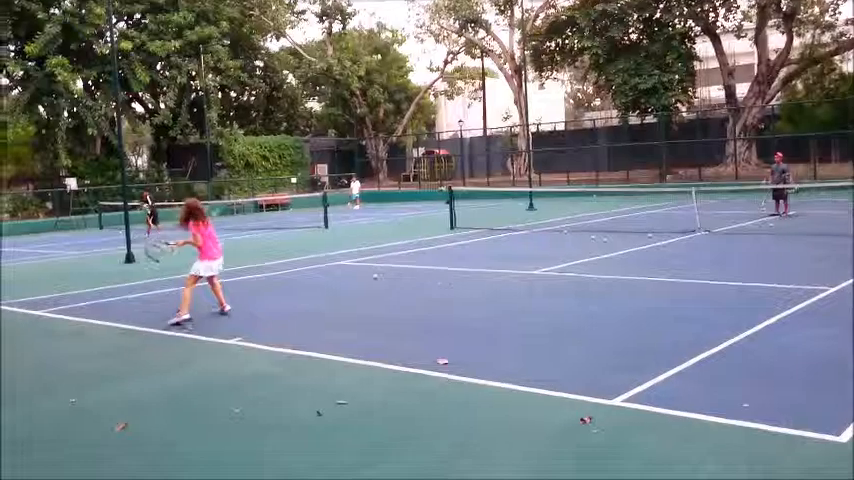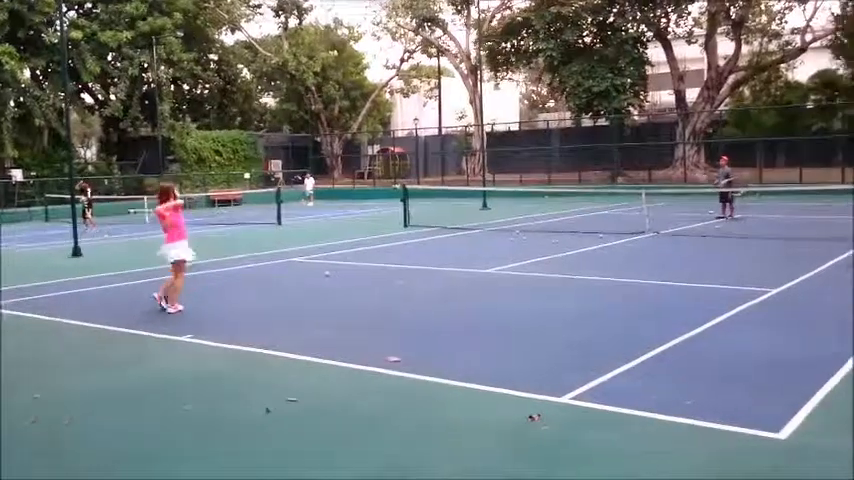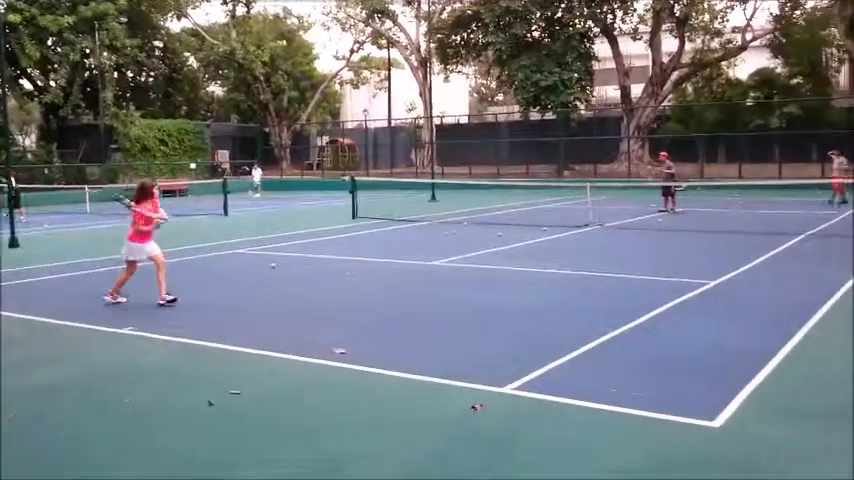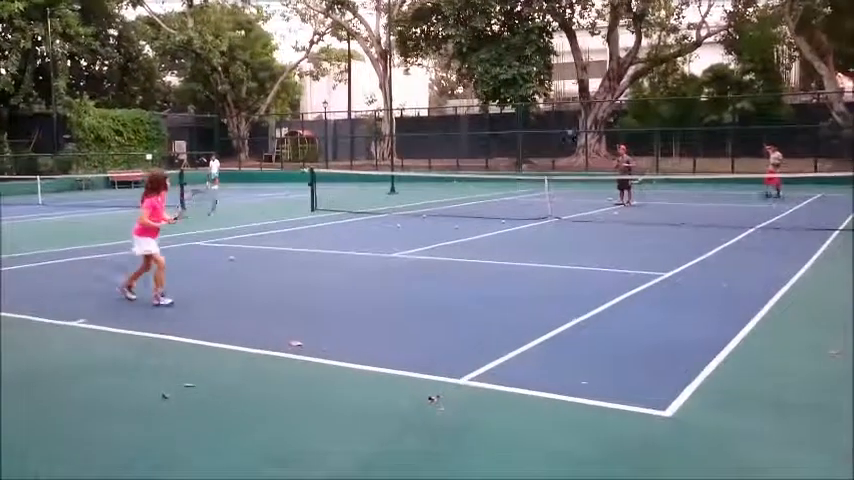
dt=0.5s
person 1, frame 1
left shoulder: (192, 224)
right shoulder: (205, 220)
left elbow: (199, 244)
left wrist: (185, 242)
left hip: (206, 260)
right hip: (217, 257)
left knee: (188, 285)
right knee: (212, 279)
left ankle: (183, 314)
right ankle: (223, 305)
person 1, frame 2
left shoulder: (175, 204)
right shoulder: (161, 211)
left elbow: (181, 202)
right elbow: (166, 229)
left wrist: (167, 204)
right wrist: (166, 216)
left hip: (181, 243)
right hip: (175, 244)
left knee: (178, 275)
right knee: (179, 275)
left ankle: (161, 295)
right ankle: (172, 304)
person 1, frame 3
left shoulder: (153, 202)
right shoulder: (139, 208)
left elbow: (163, 215)
right elbow: (138, 228)
left wrist: (155, 215)
right wrist: (152, 226)
left hip: (148, 242)
right hip: (136, 243)
left knee: (161, 263)
right knee: (130, 271)
left ankle: (163, 295)
right ankle: (112, 294)
person 1, frame 4
left shoulder: (161, 196)
right shoulder: (150, 199)
right elbow: (143, 221)
left wrist: (168, 219)
right wrist: (158, 225)
left hip: (151, 237)
right hip: (143, 237)
left knee: (147, 266)
right knee: (161, 263)
left ankle: (127, 286)
right ankle: (158, 295)
